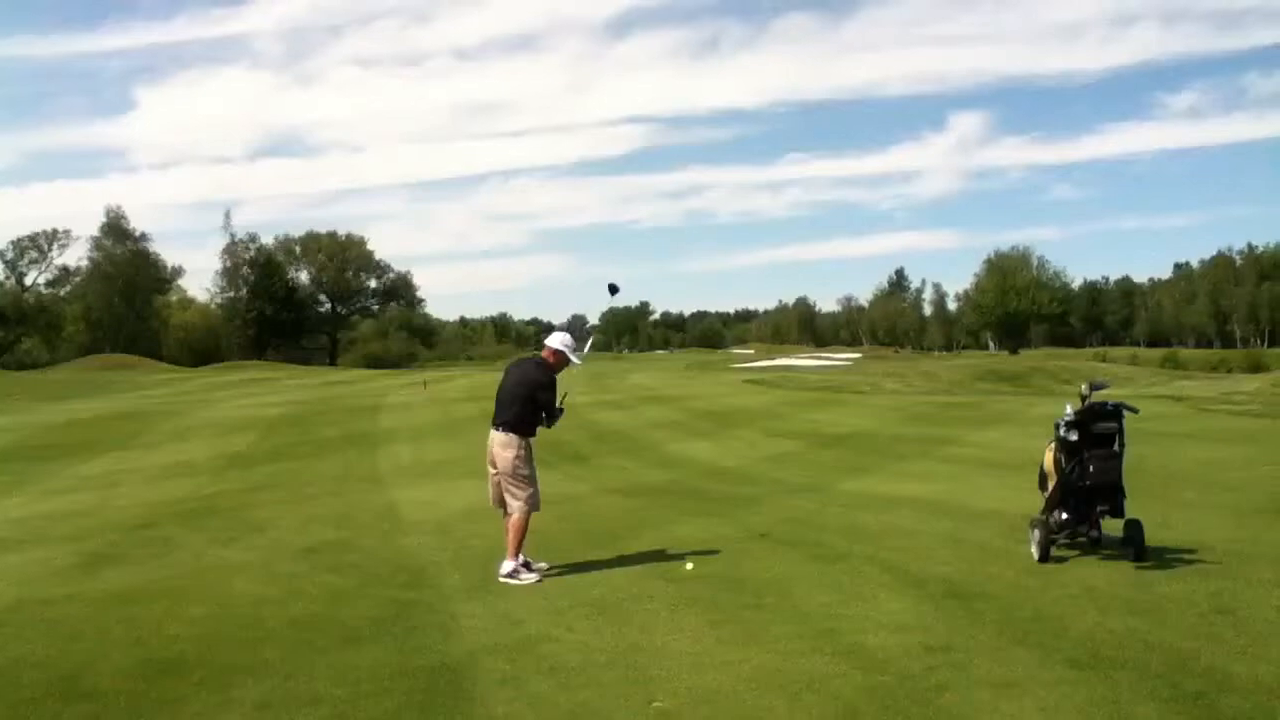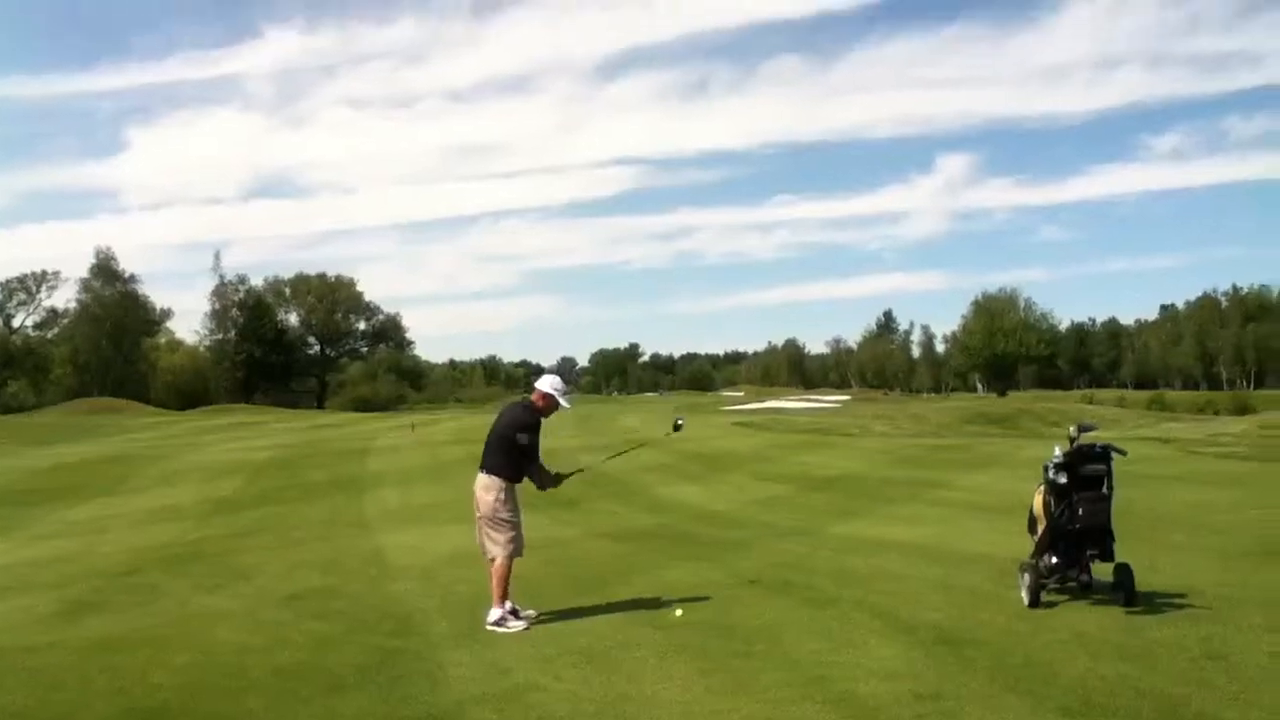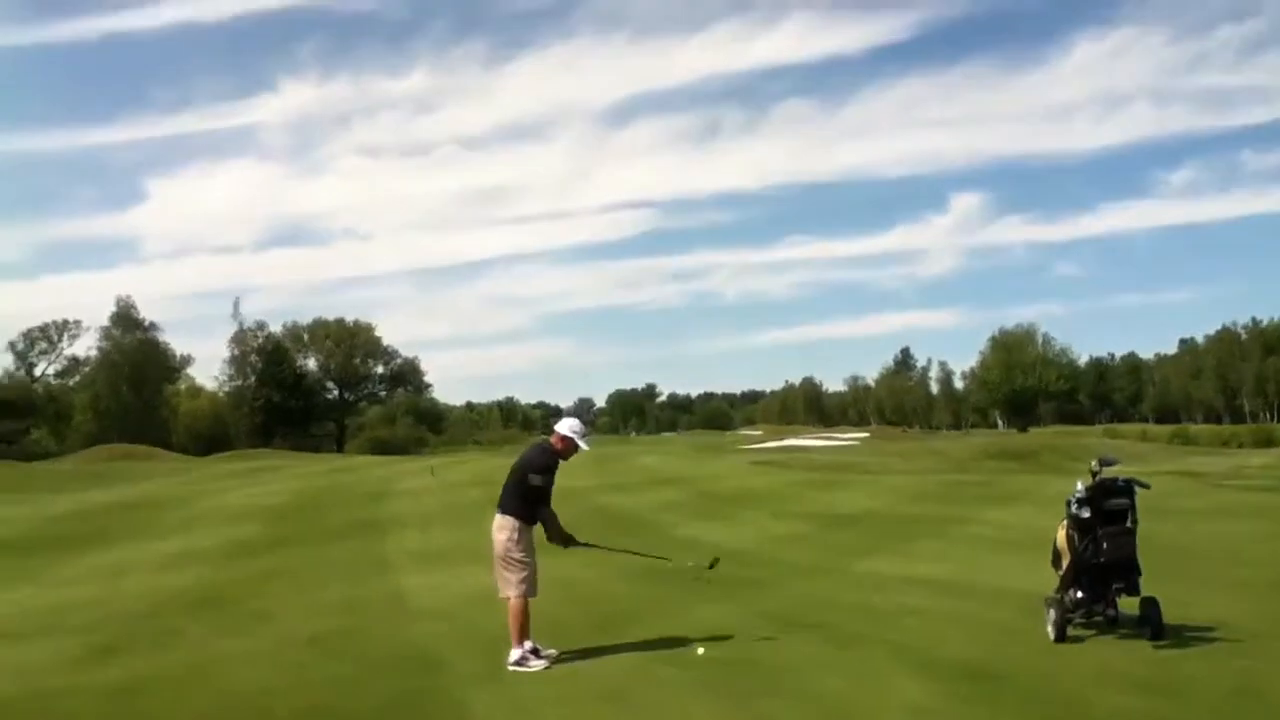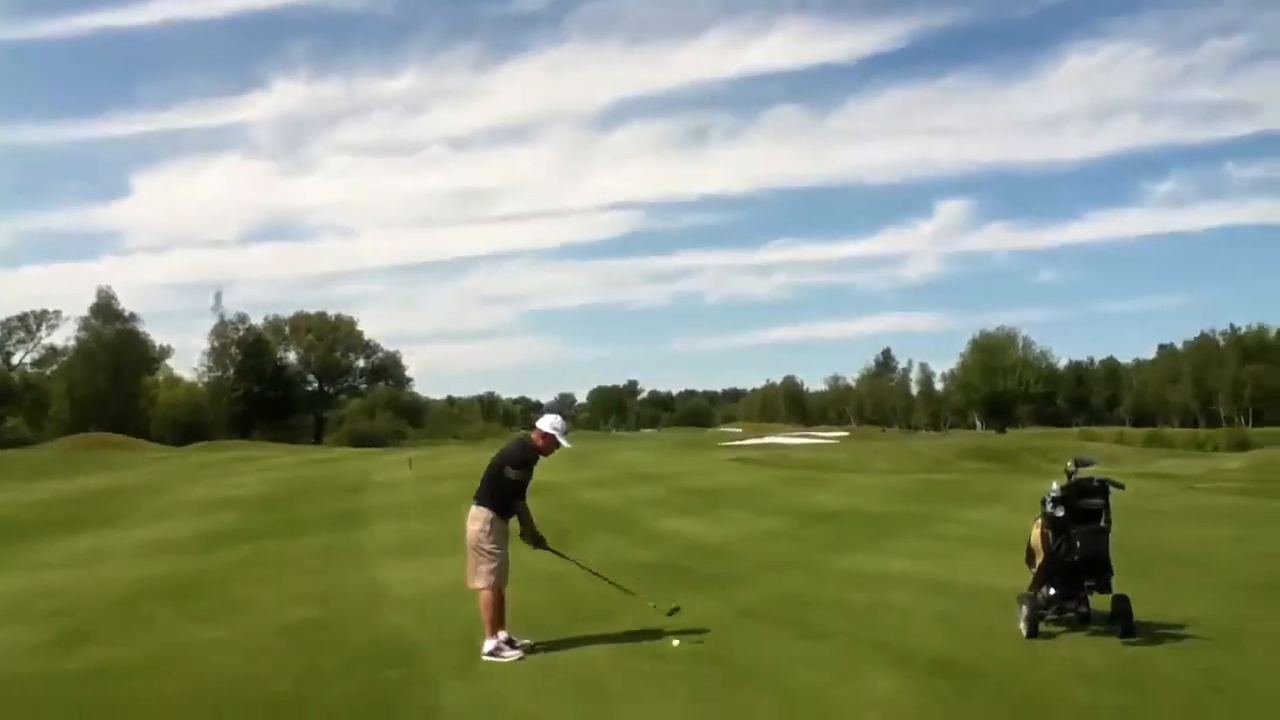
dt=0.2s
person 1, frame 1
left shoulder: (517, 366)
right shoulder: (544, 378)
right elbow: (551, 418)
left wrist: (535, 416)
right wrist: (555, 414)
left hip: (497, 437)
right hip: (513, 442)
left knee: (510, 505)
right knee: (523, 506)
left ankle: (517, 557)
right ankle: (509, 566)
person 1, frame 2
left shoulder: (515, 410)
right shoulder: (527, 420)
right elbow: (531, 463)
left wrist: (542, 477)
right wrist: (550, 478)
left hip: (488, 482)
right hip: (498, 486)
left knee: (497, 550)
right knee: (505, 550)
left ankle: (504, 604)
right ankle: (496, 613)
person 1, frame 3
left shoulder: (541, 454)
right shoulder: (543, 461)
right elbow: (542, 506)
left wrist: (555, 532)
right wrist: (559, 534)
left hip: (513, 524)
right hip: (513, 526)
left knee: (519, 590)
right knee: (519, 591)
left ankle: (526, 644)
right ankle: (517, 653)
person 1, frame 4
left shoulder: (524, 450)
right shoulder: (519, 455)
left elbow: (516, 499)
right elbow: (516, 500)
left wrist: (529, 530)
right wrist: (531, 532)
left hip: (494, 518)
right hip: (487, 518)
left knee: (497, 580)
right knee: (489, 582)
left ankle: (501, 635)
right ankle: (491, 644)
